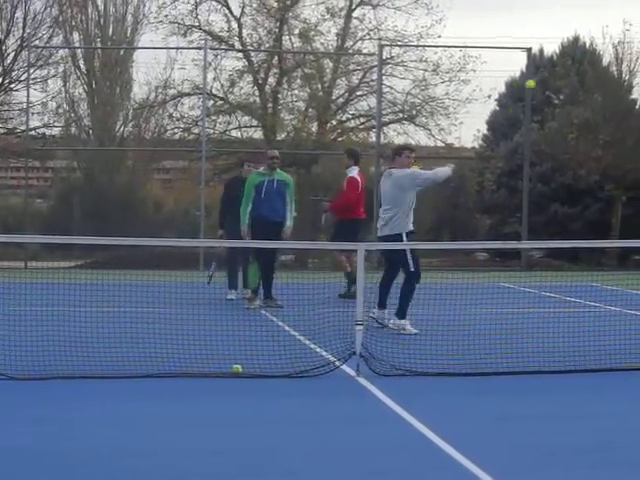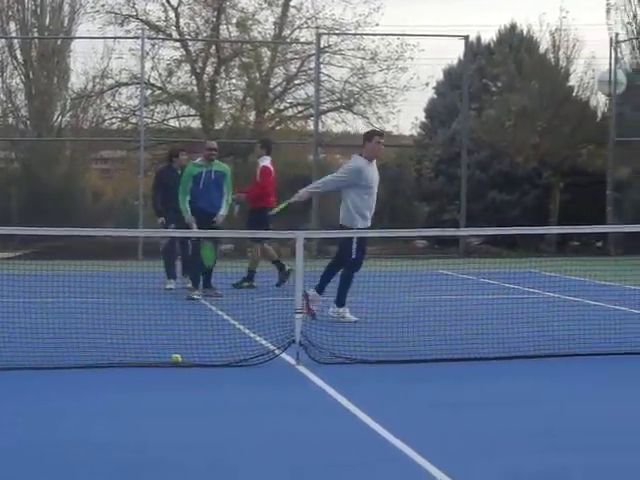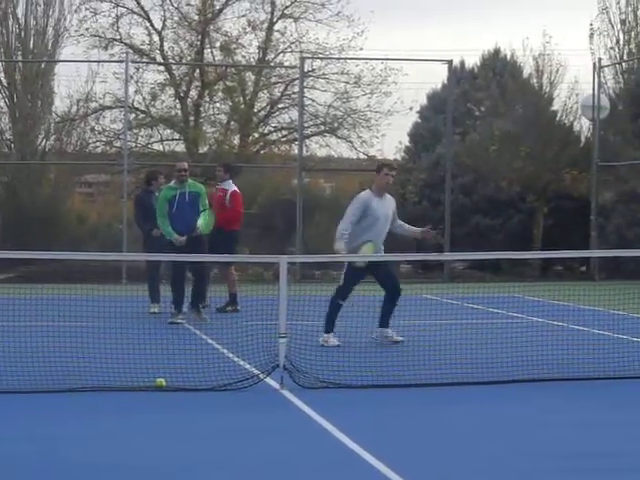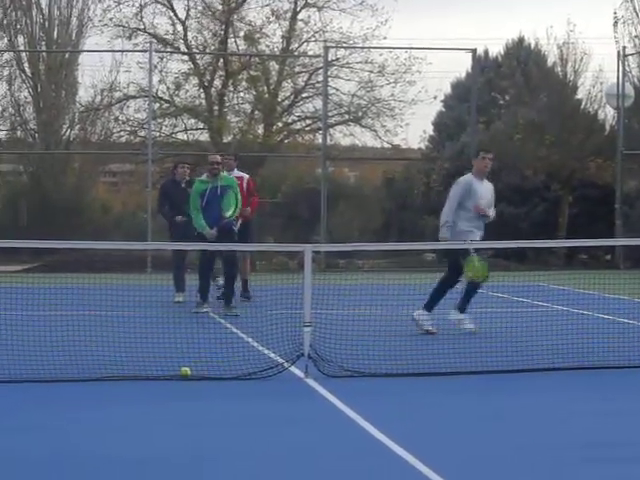
dt=0.4s
person 1, frame 1
left shoulder: (387, 177)
right shoulder: (407, 175)
right elbow: (433, 176)
right wrist: (447, 169)
left hip: (385, 232)
right hip: (398, 233)
left knee: (390, 273)
right knee: (413, 275)
left ankle: (380, 311)
right ankle: (400, 319)
person 1, frame 2
left shoulder: (372, 163)
right shoulder: (357, 166)
right elbow: (331, 180)
right wrist: (307, 191)
left hip: (361, 222)
right hip: (355, 223)
left knee: (340, 262)
right knee: (352, 264)
left ankle: (315, 293)
right ankle: (339, 308)
person 1, frame 3
left shoulder: (390, 201)
right shoulder: (363, 199)
left elbow: (395, 225)
right elbow: (347, 222)
left wrist: (418, 232)
right wrist: (340, 243)
left hip: (377, 255)
right hip: (356, 255)
left knee: (394, 290)
right knee: (343, 292)
left ankle: (383, 330)
right ankle: (327, 333)
person 1, frame 4
left shoulder: (489, 187)
right shoulder: (464, 182)
left elbow: (491, 212)
right elbow: (450, 207)
left wrist: (488, 213)
right wrist: (445, 233)
left hip: (472, 238)
right hip: (461, 237)
left knee: (451, 278)
left ankle: (424, 313)
right ankle: (460, 312)
person 2, frame 1
left shoulder: (286, 179)
right shoulder: (255, 177)
left elbow: (290, 204)
right elbow: (246, 202)
left wrist: (288, 225)
right wrist: (244, 224)
left hip: (277, 225)
right hip: (258, 224)
left knee: (270, 261)
right knee: (258, 259)
left ankle: (268, 297)
right ankle: (254, 295)
person 2, frame 2
left shoulder: (224, 169)
right shoulder: (192, 168)
left elbow: (227, 194)
right elbow: (183, 193)
left wrist: (222, 213)
right wrist: (187, 214)
left hip: (214, 215)
right hip: (197, 215)
right knee: (197, 250)
left ankle: (207, 286)
right ankle: (195, 287)
person 2, frame 3
left shoulder: (198, 189)
right shoulder: (166, 192)
left elbow: (205, 210)
right elbow: (162, 218)
left wrist: (200, 224)
right wrist: (173, 236)
left hip: (196, 236)
right hip: (177, 239)
left knee: (201, 273)
right knee: (178, 275)
left ankle: (196, 305)
right ankle: (178, 311)
person 2, frame 4
left shoulder: (230, 182)
right shoulder: (199, 185)
left elbow: (237, 204)
right elbow: (195, 211)
left wrist: (229, 215)
right wrist: (205, 230)
left hip: (227, 230)
right hip: (207, 231)
left knee: (231, 264)
right knee: (205, 266)
left ankle: (228, 302)
right ankle: (203, 300)
person 3, frame 1
left shoulder: (352, 177)
right shoulder: (357, 176)
left elbow: (349, 200)
left wrist: (331, 206)
right wrist: (334, 206)
left hip: (349, 219)
right hip: (355, 218)
left knee: (337, 250)
right knee: (350, 253)
left ankle: (353, 282)
right ankle: (353, 287)
person 3, frame 2
left shoulder: (265, 167)
right shoulder: (263, 166)
left elbow: (264, 190)
right elbow: (256, 187)
left wrist: (246, 197)
right wrist: (241, 193)
left hip: (261, 208)
right hip: (260, 208)
left knee: (256, 243)
right knee: (260, 243)
left ankle: (250, 278)
right ankle: (282, 268)
person 3, frame 3
left shoulder: (233, 192)
right shoulder: (216, 190)
left elbow: (237, 214)
left wrist: (218, 218)
left hip: (228, 233)
right hip: (216, 232)
left knee: (227, 266)
left ankle: (233, 302)
person 3, frame 4
left shoulder: (245, 178)
left elbow: (254, 197)
left wrist: (250, 208)
left hip: (243, 220)
left knee: (244, 254)
left ankle: (245, 287)
person 4, frame 1
right shoulder: (231, 183)
right elbow: (224, 206)
right wrist: (221, 227)
right hip: (233, 226)
left knee: (249, 258)
right knee: (232, 257)
left ankle: (247, 288)
right ankle: (232, 289)
person 4, frame 2
right shoulder: (162, 173)
right elbow: (156, 196)
right wrist: (159, 215)
right hip: (169, 216)
left knee: (187, 247)
right knee: (169, 247)
left ankle: (187, 276)
right ankle: (171, 279)
person 4, frame 3
right shoulder: (141, 197)
right elbow: (139, 219)
right wrist: (150, 230)
right hip: (152, 239)
right knee: (153, 271)
right ankle: (154, 303)
person 4, frame 4
left shoulder: (194, 185)
right shoulder: (167, 186)
right elbow: (161, 208)
right wrist: (173, 218)
left hip: (195, 227)
right hip: (178, 229)
right knee: (178, 260)
right ankle: (179, 292)
